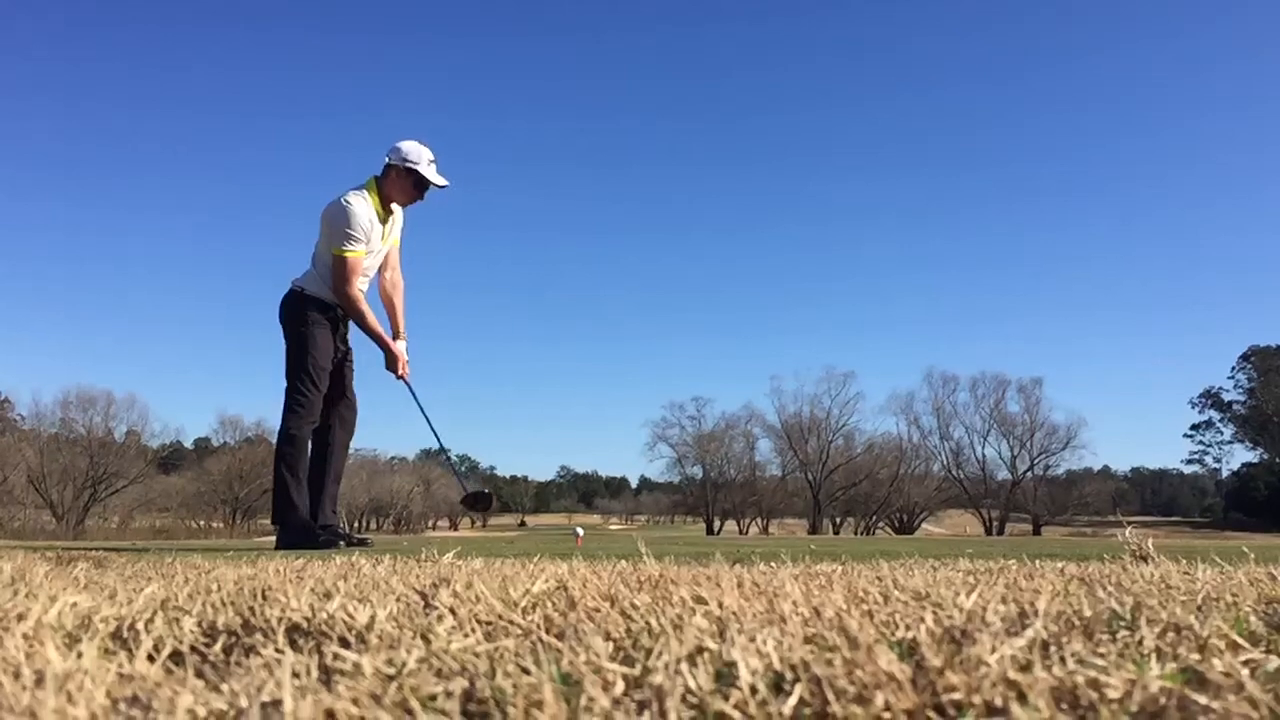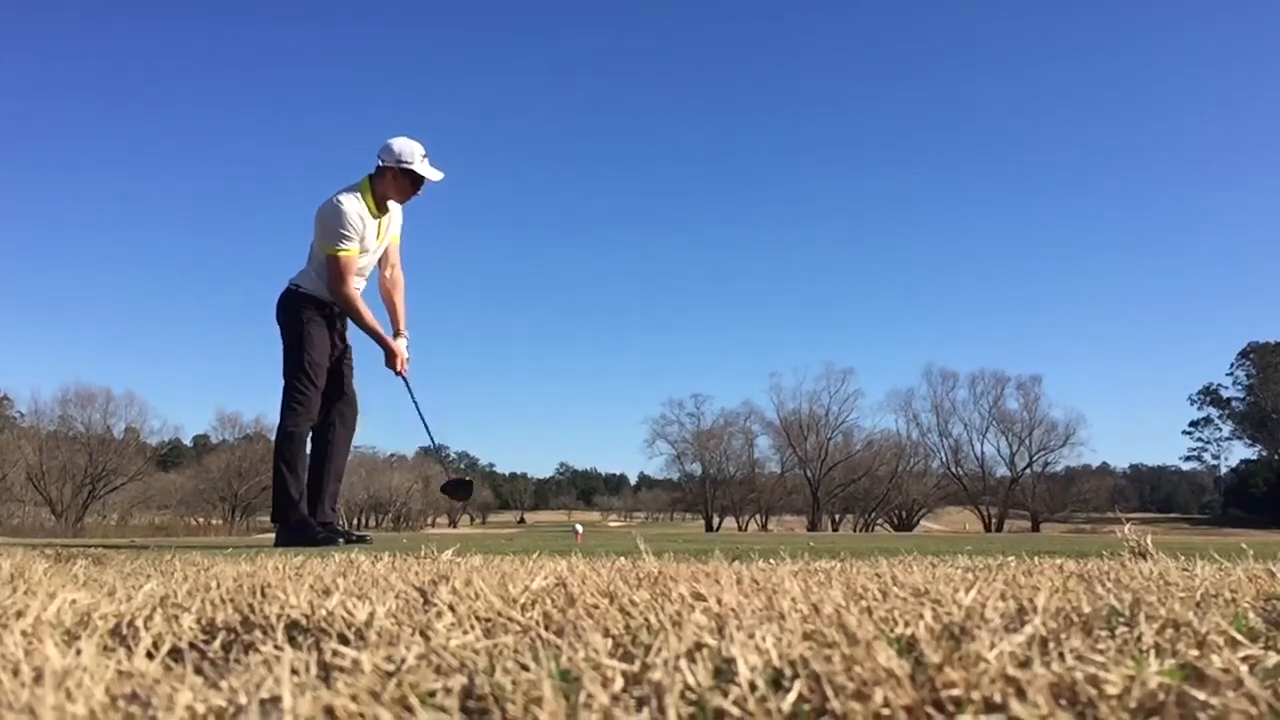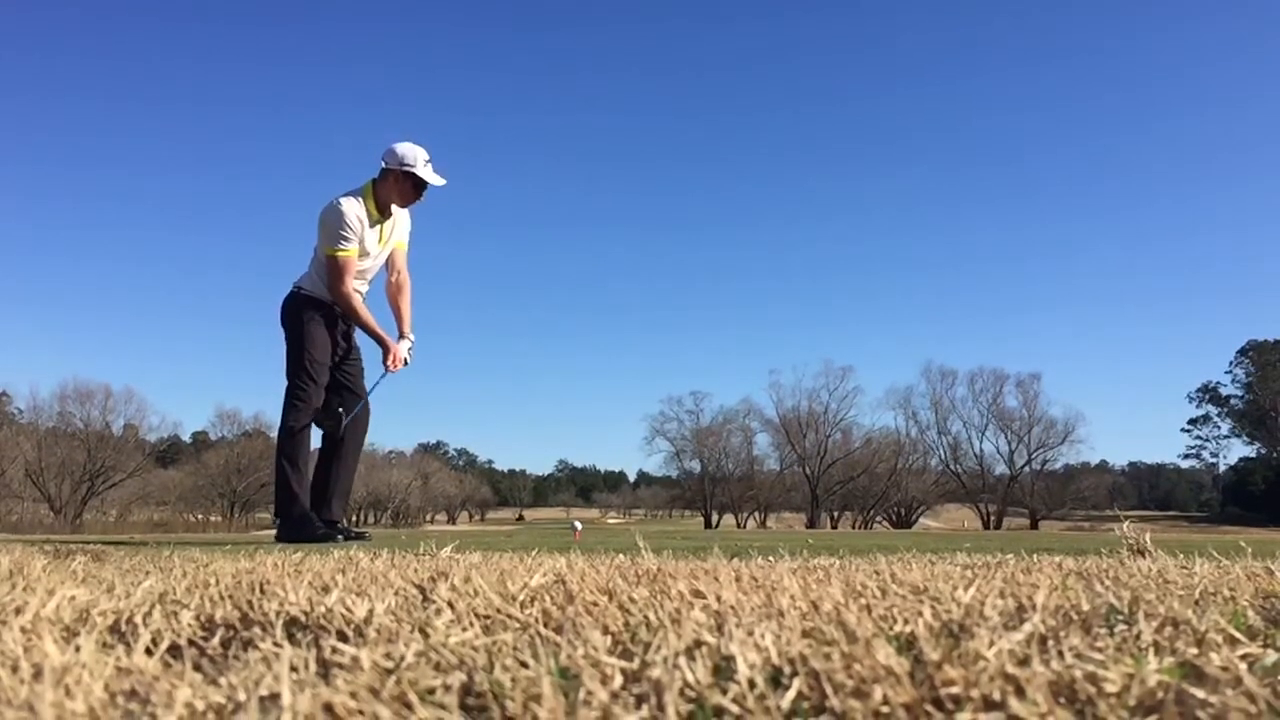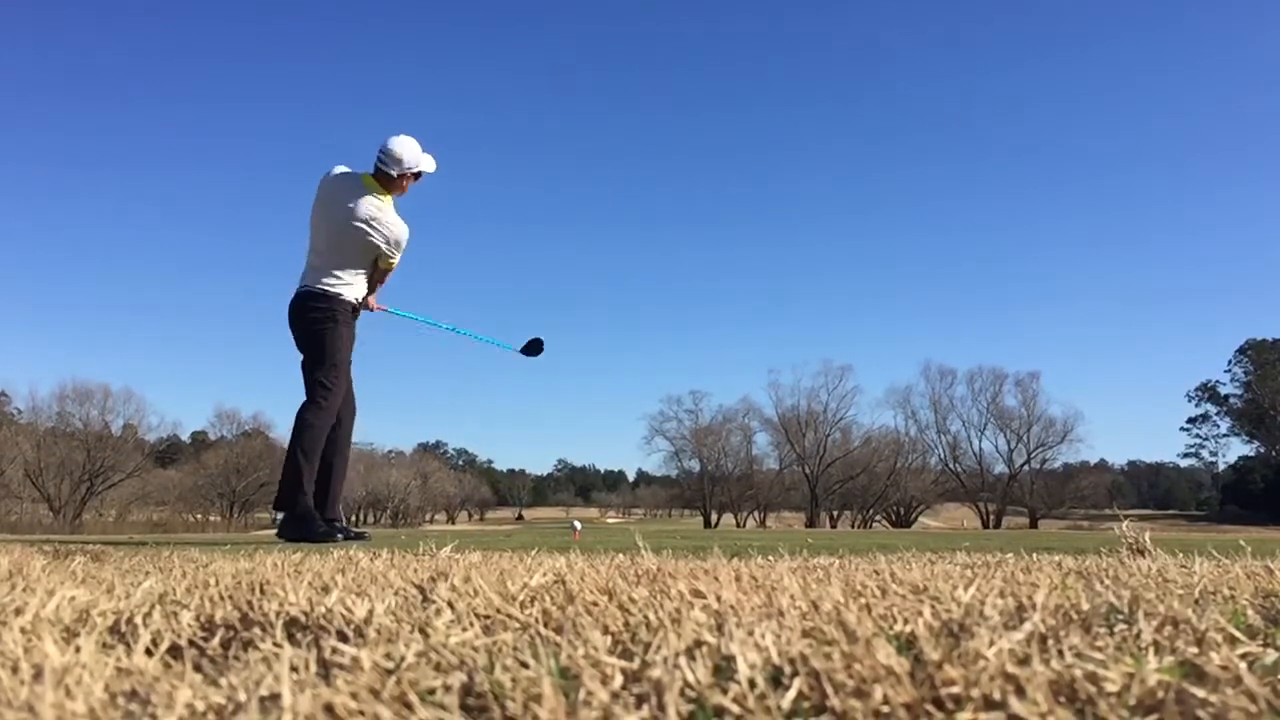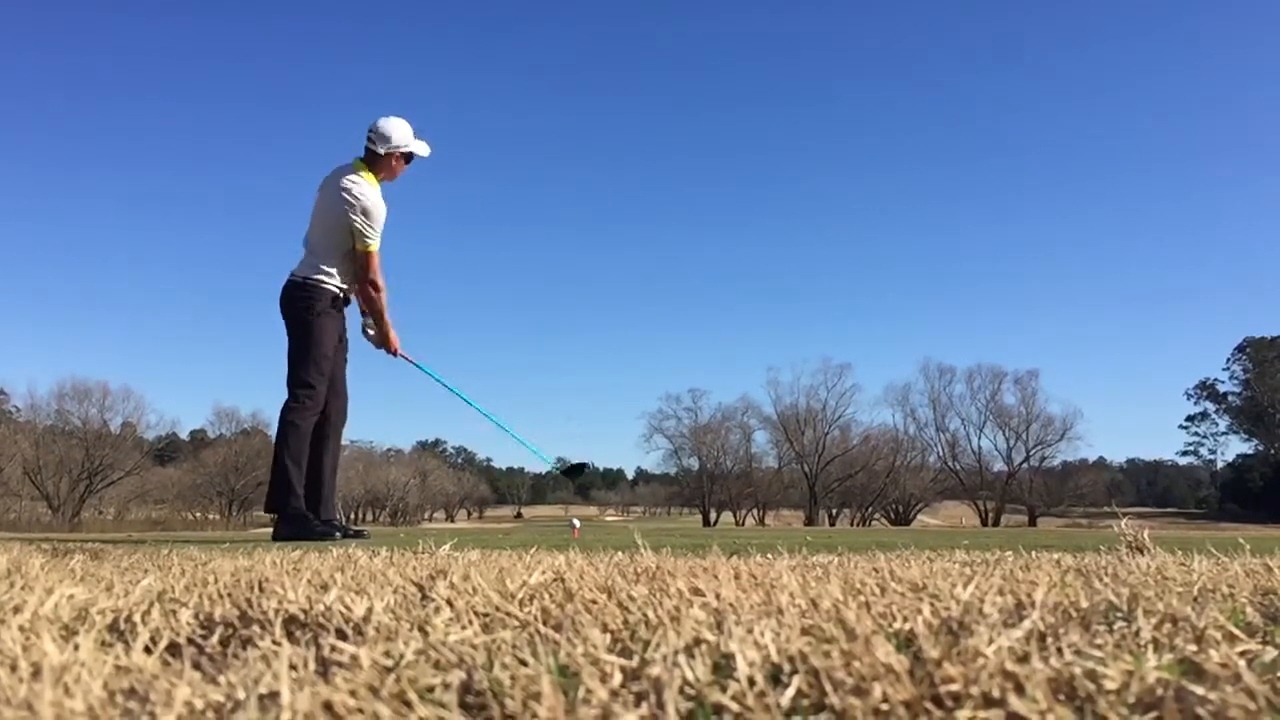
dt=1s
person 1, frame 1
left shoulder: (394, 213)
right shoulder: (354, 210)
left elbow: (390, 276)
right elbow: (346, 289)
left wrist: (400, 336)
right wrist: (387, 346)
left hip: (334, 317)
right hip: (310, 310)
left knee: (340, 415)
right knee: (305, 410)
left ankle: (321, 521)
right ankle: (292, 524)
person 1, frame 2
left shoulder: (392, 212)
right shoulder: (346, 209)
left elbow: (390, 272)
right elbow: (343, 287)
left wrist: (401, 334)
right wrist: (385, 342)
left hip: (334, 315)
right hip: (306, 308)
left knee: (340, 413)
right knee: (303, 408)
left ankle: (322, 518)
right ankle: (292, 521)
person 1, frame 3
left shoulder: (399, 218)
right shoulder: (346, 211)
left elbow: (398, 276)
right elbow: (341, 288)
left wrist: (405, 336)
right wrist: (384, 341)
left hip: (342, 318)
right hip: (310, 309)
left knee: (353, 412)
right knee: (305, 405)
left ankle: (327, 516)
right ankle: (293, 516)
person 1, frame 4
left shoulder: (334, 179)
right shoulder: (394, 228)
right wrist: (366, 297)
left hip: (312, 304)
right hip: (331, 310)
left knee: (340, 411)
right knee: (323, 403)
left ankle: (325, 514)
right ankle: (297, 512)
person 1, frame 5
left shoulder: (341, 177)
right shoulder: (370, 202)
right elbow: (370, 278)
left wrist: (366, 312)
right wrist: (385, 329)
left hip: (317, 299)
right hip: (315, 299)
left knee: (332, 407)
right knee: (307, 399)
left ankle: (320, 512)
right ankle: (289, 511)
